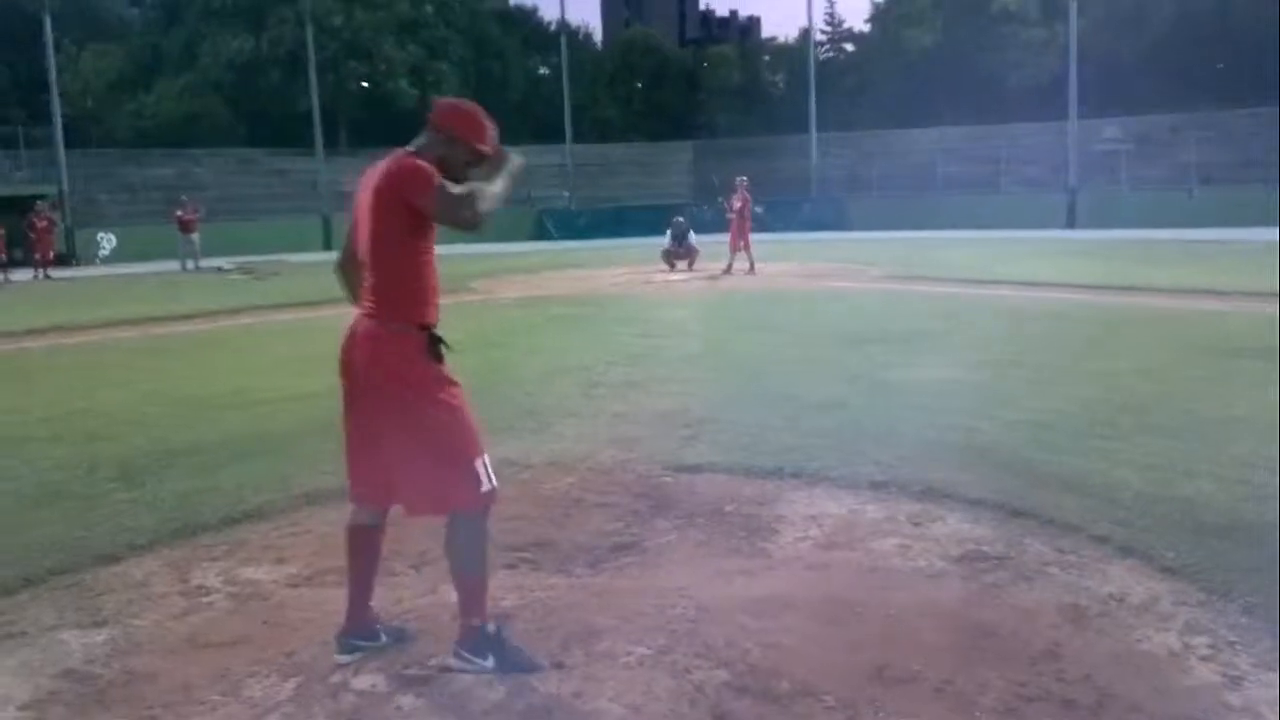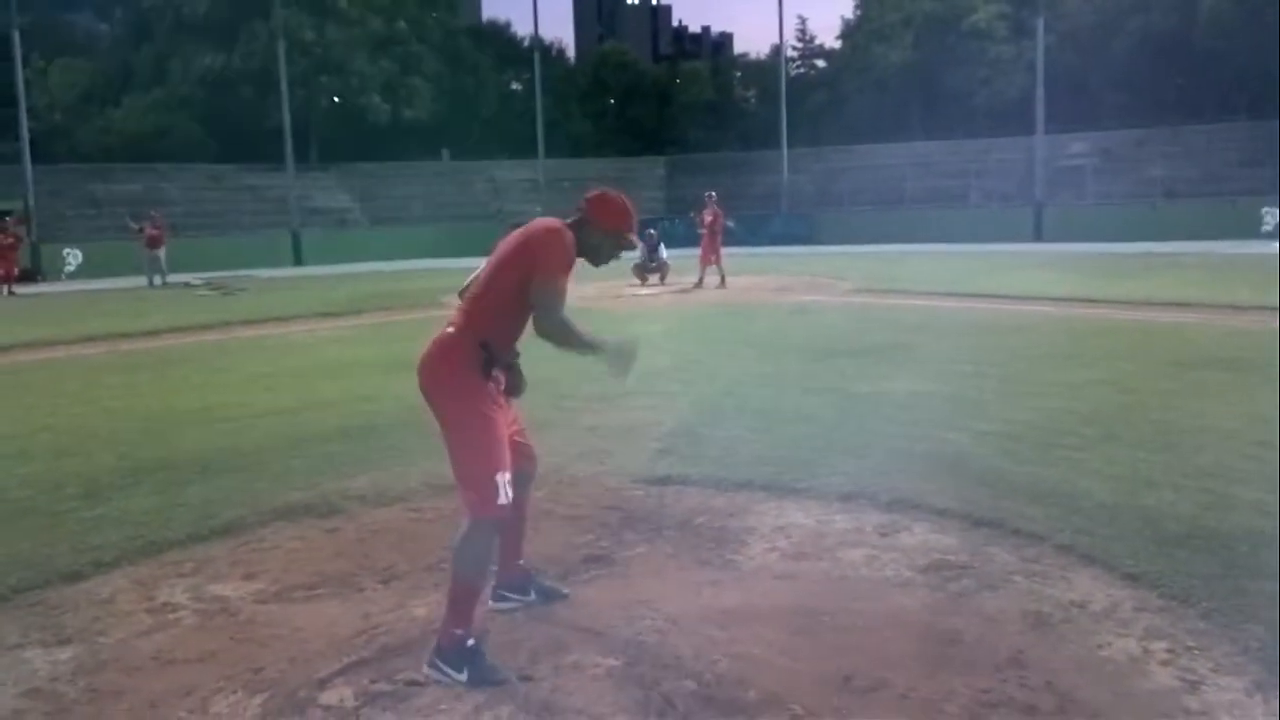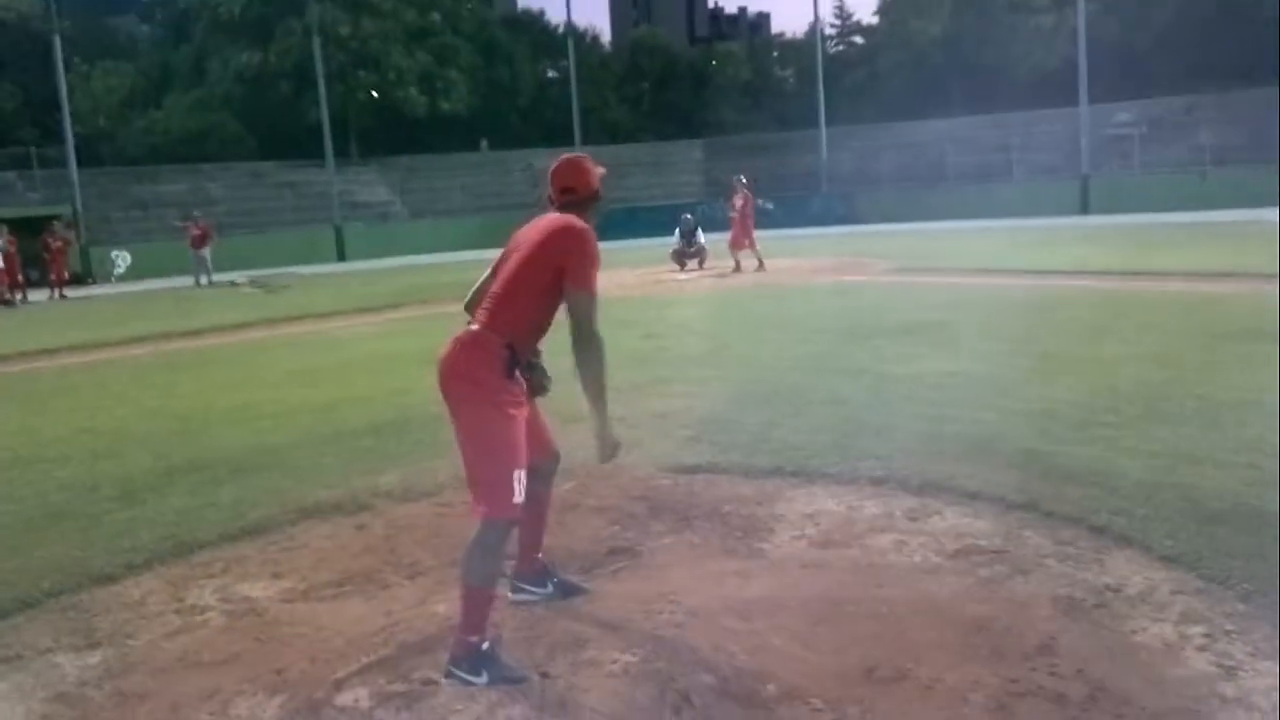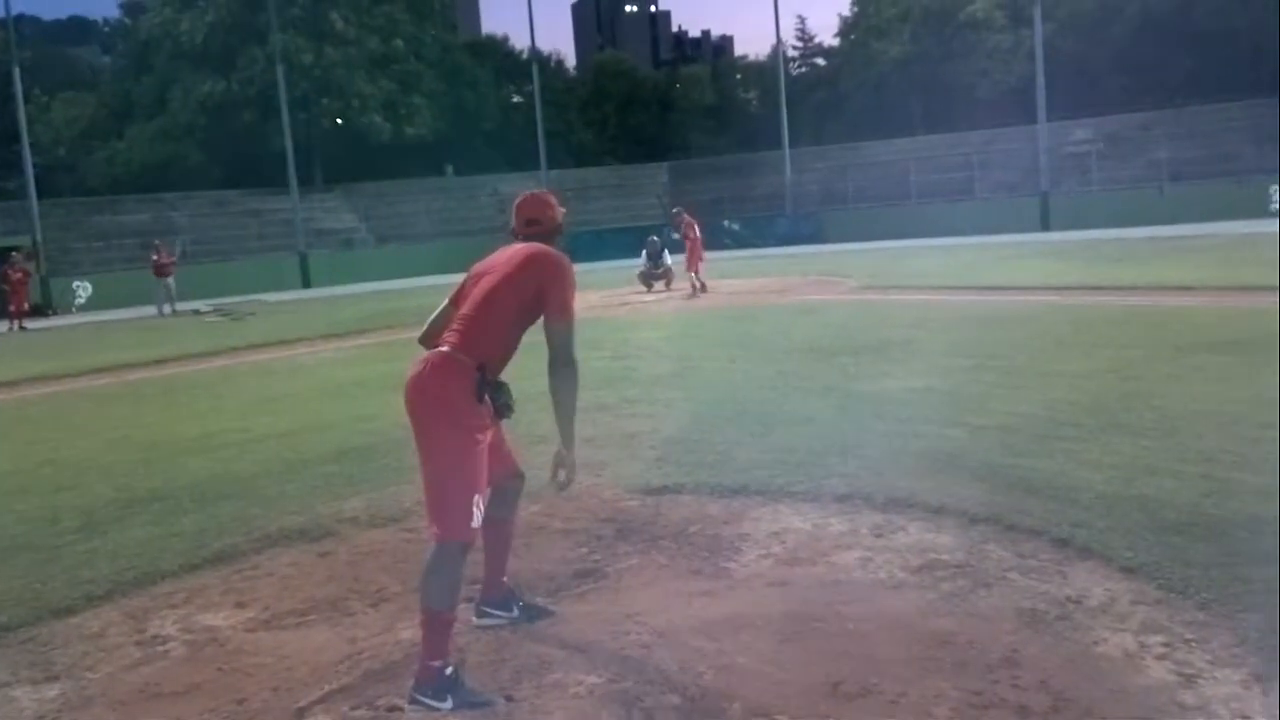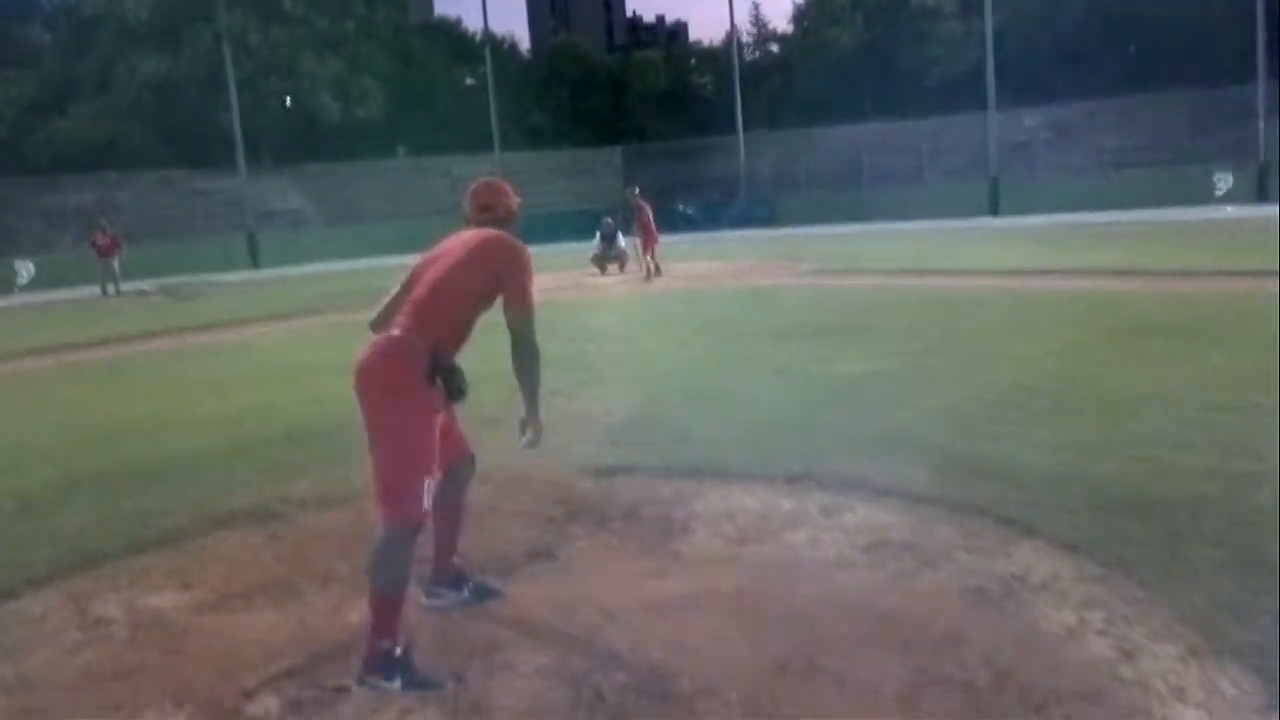
dt=1s
person 1, frame 1
left shoulder: (378, 175)
right shoulder: (410, 173)
left elbow: (348, 262)
right elbow: (469, 214)
right wrist: (502, 168)
left hip: (366, 343)
right hip: (405, 350)
left knee: (375, 492)
right knee: (470, 492)
left ankle: (359, 624)
right ankle: (477, 636)
person 1, frame 2
left shoulder: (538, 237)
right shoulder: (556, 239)
left elbow: (473, 292)
right elbow: (548, 322)
right wrist: (606, 350)
left hip: (472, 362)
right hip: (461, 368)
left knee: (519, 466)
right knee: (489, 502)
left ankle: (511, 581)
right ankle: (452, 647)
person 1, frame 3
left shoulder: (536, 230)
right shoulder: (577, 236)
left elbow: (477, 301)
right elbow: (585, 337)
right wrist: (602, 420)
left hip: (486, 363)
right hip: (482, 371)
left knee: (542, 461)
right knee: (504, 507)
left ankle: (529, 574)
right ankle: (469, 651)
person 1, frame 4
left shoulder: (495, 260)
right shoulder: (553, 263)
left elbow: (429, 334)
right elbow: (561, 359)
right wrist: (567, 444)
left hip: (450, 384)
right hip: (450, 392)
left knee: (506, 482)
right knee: (457, 531)
left ankle: (494, 598)
right ankle: (432, 677)
person 1, frame 5
left shoulder: (448, 246)
right shoulder: (508, 249)
left elbow: (381, 318)
right elbow: (523, 341)
right wrist: (532, 412)
left hip: (395, 366)
right hip: (402, 375)
left knee: (457, 465)
right knee: (407, 515)
left ankle: (444, 579)
right ankle: (381, 656)
